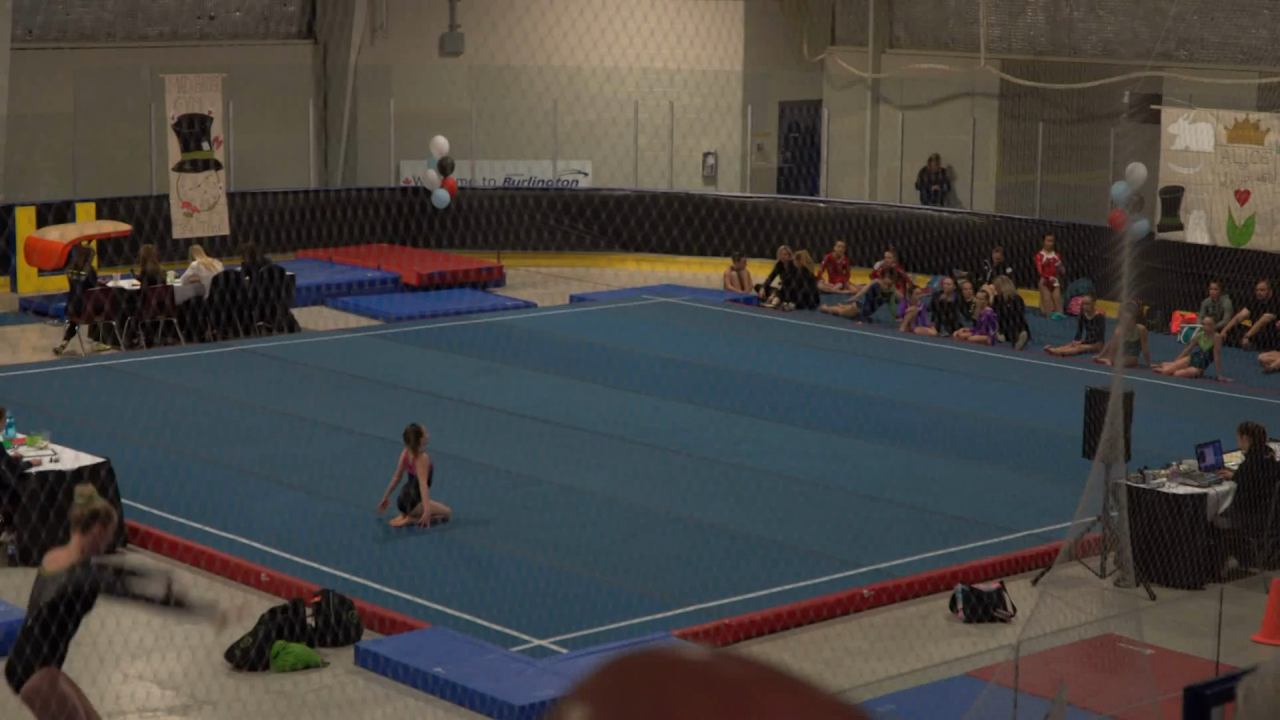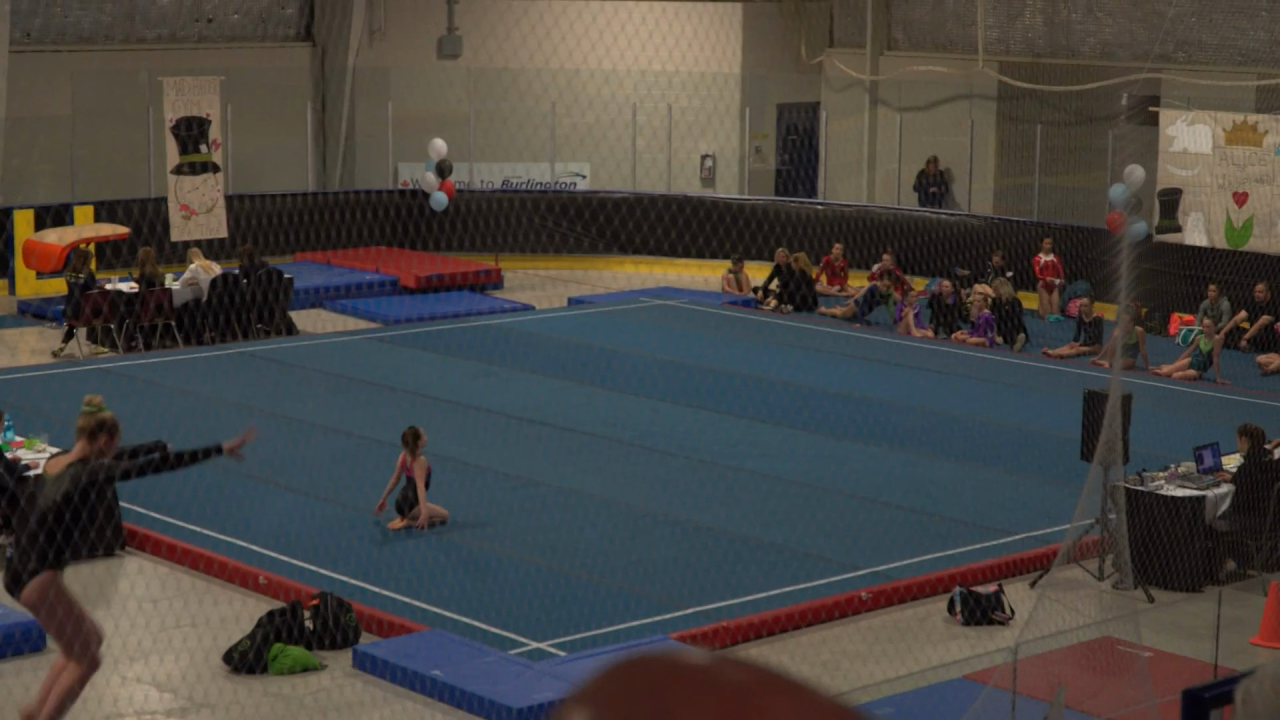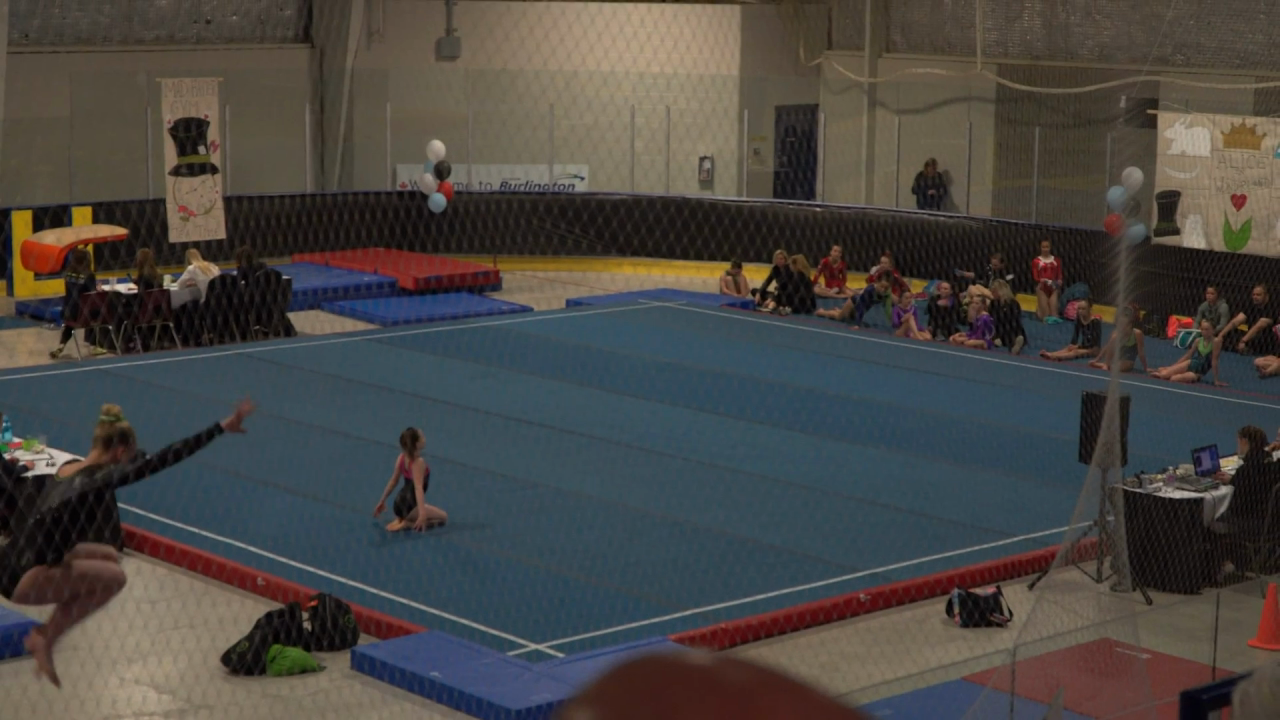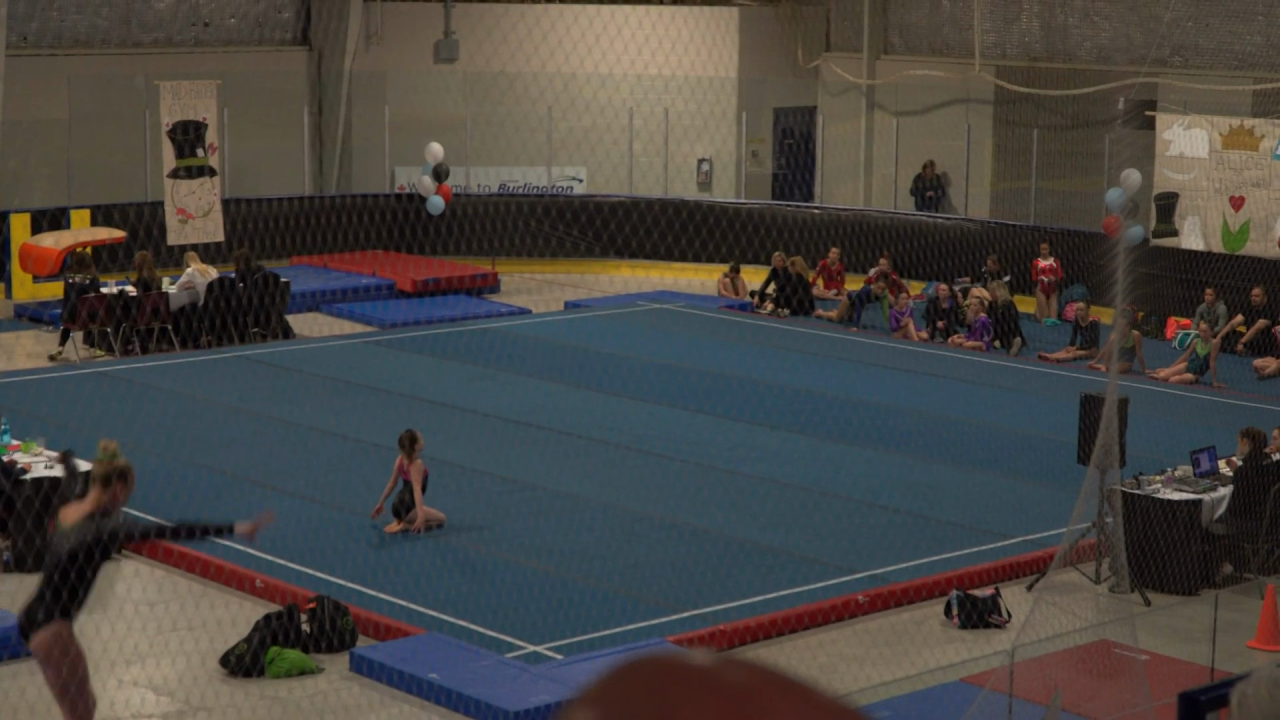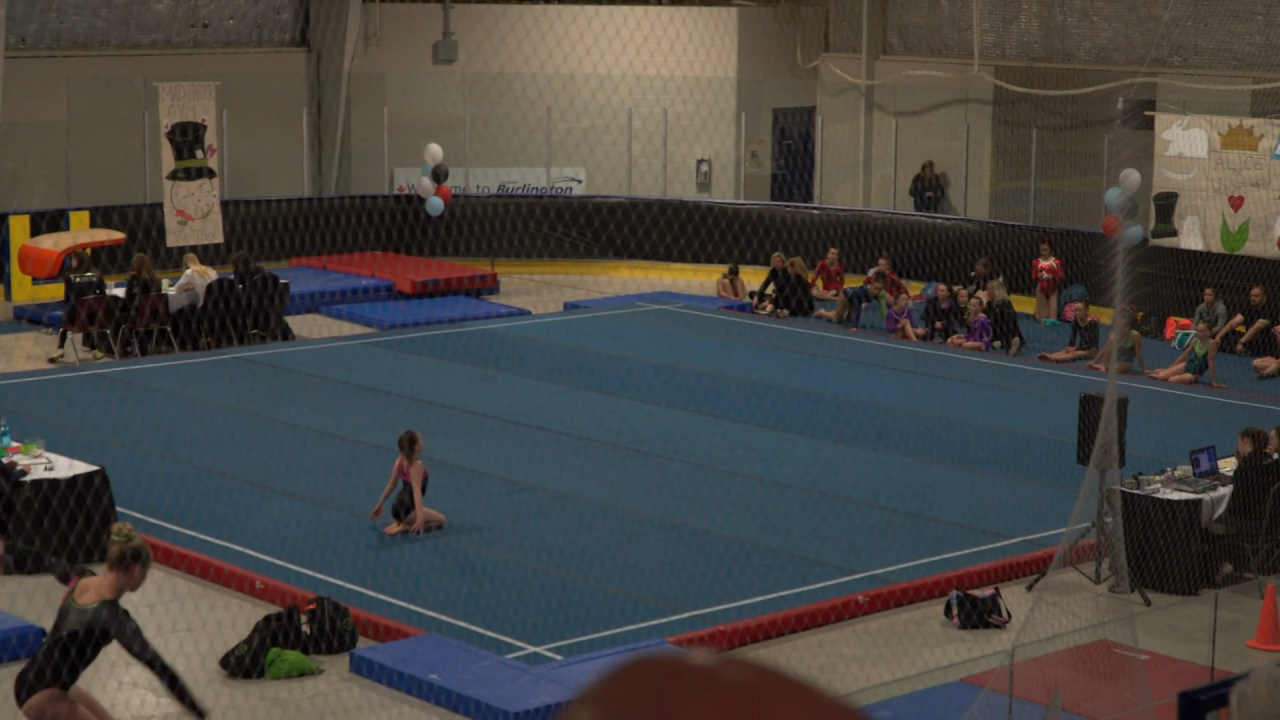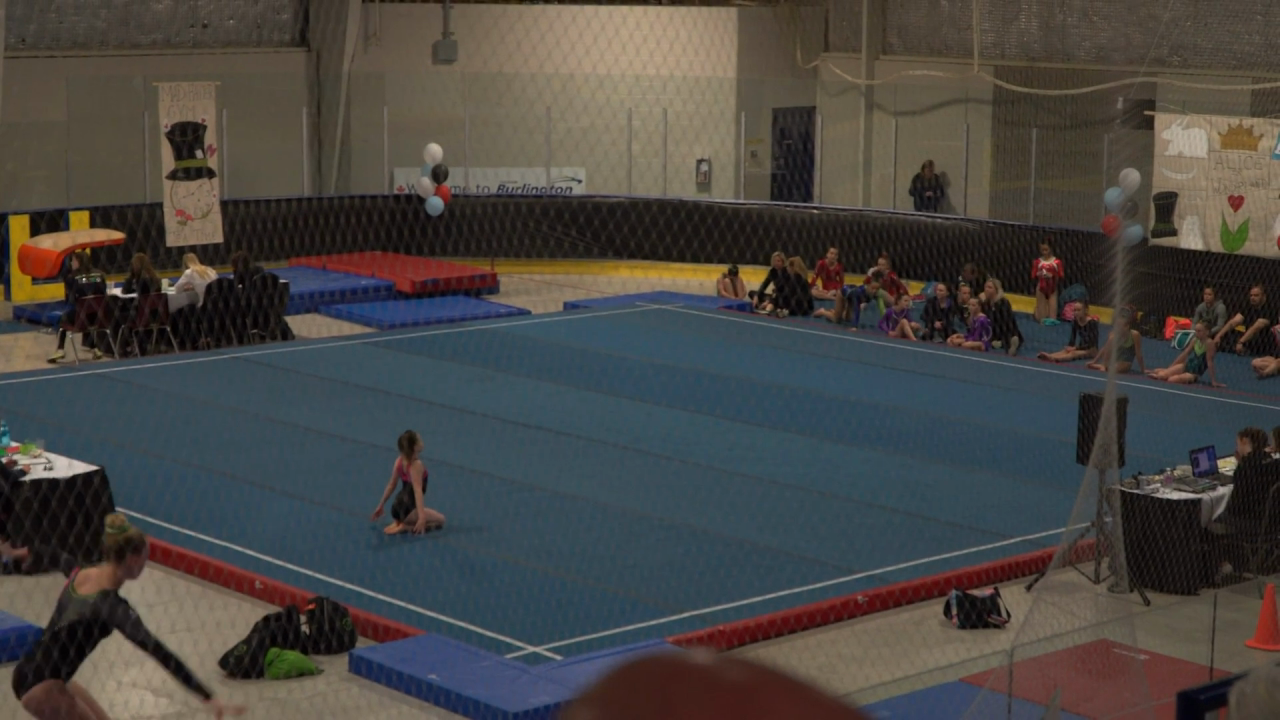
dt=0.2s
person 1, frame 1
left shoulder: (54, 557)
right shoulder: (83, 575)
left elbow: (113, 571)
right elbow: (139, 595)
left wrist: (162, 578)
right wrist: (204, 610)
left hip: (24, 666)
right hip: (37, 673)
person 1, frame 2
left shoulder: (57, 463)
right shoulder: (88, 471)
left elbow: (112, 460)
right elbow: (157, 466)
left wrist: (158, 446)
right wrist: (221, 448)
left hip: (19, 573)
right hip: (38, 578)
left knee: (92, 639)
right knee: (87, 660)
person 1, frame 3
left shoulder: (71, 469)
right shoulder: (99, 477)
right elbow: (162, 460)
right wrist: (222, 427)
right hip: (28, 576)
left knee: (109, 556)
right knee: (115, 578)
left ankle: (43, 636)
right ankle: (45, 636)
person 1, frame 4
left shoulder: (68, 510)
right shoulder: (103, 525)
right elbow: (171, 532)
right wrist: (234, 530)
left hip: (36, 619)
right hip: (50, 631)
person 1, frame 5
left shoulder: (82, 583)
right shoulder: (113, 617)
left elbow: (56, 566)
right elbow: (158, 666)
left hip: (41, 684)
right hip: (44, 695)
person 1, frame 6
left shoulder: (82, 575)
right shoulder: (112, 607)
left elbow: (63, 560)
right elbow: (160, 651)
right wrist: (209, 699)
left hip: (39, 676)
right hip: (41, 685)
